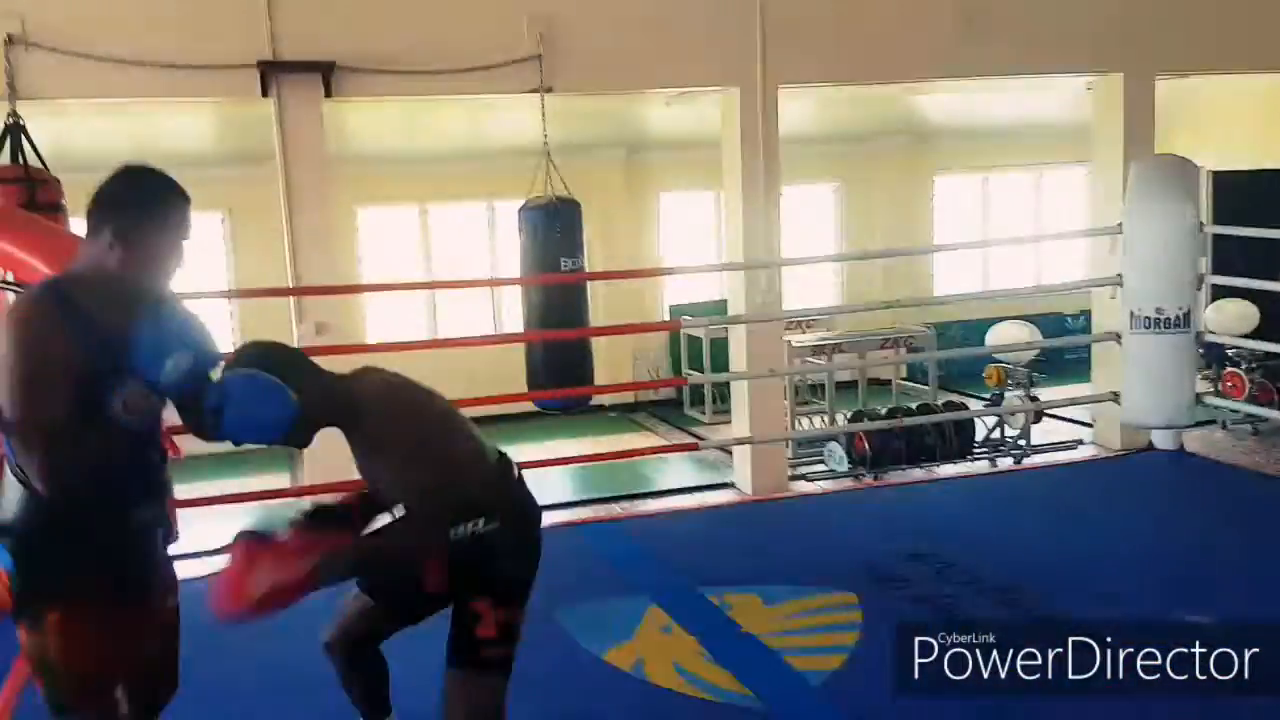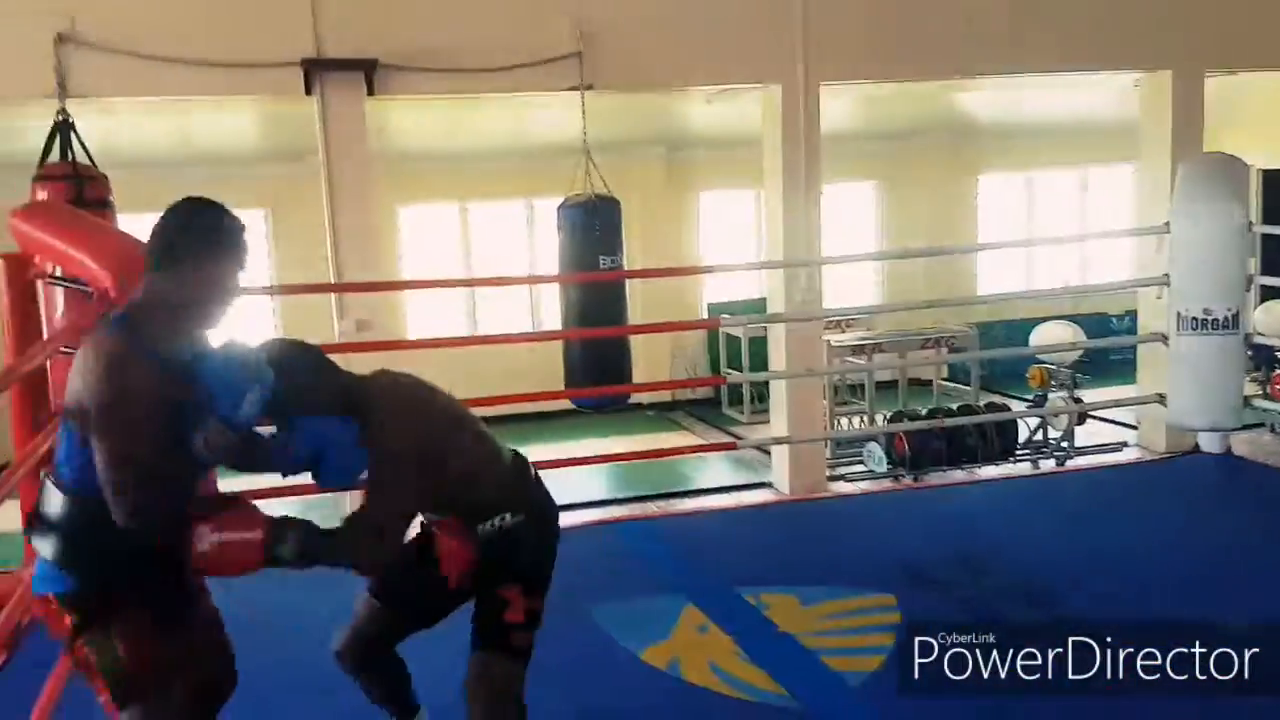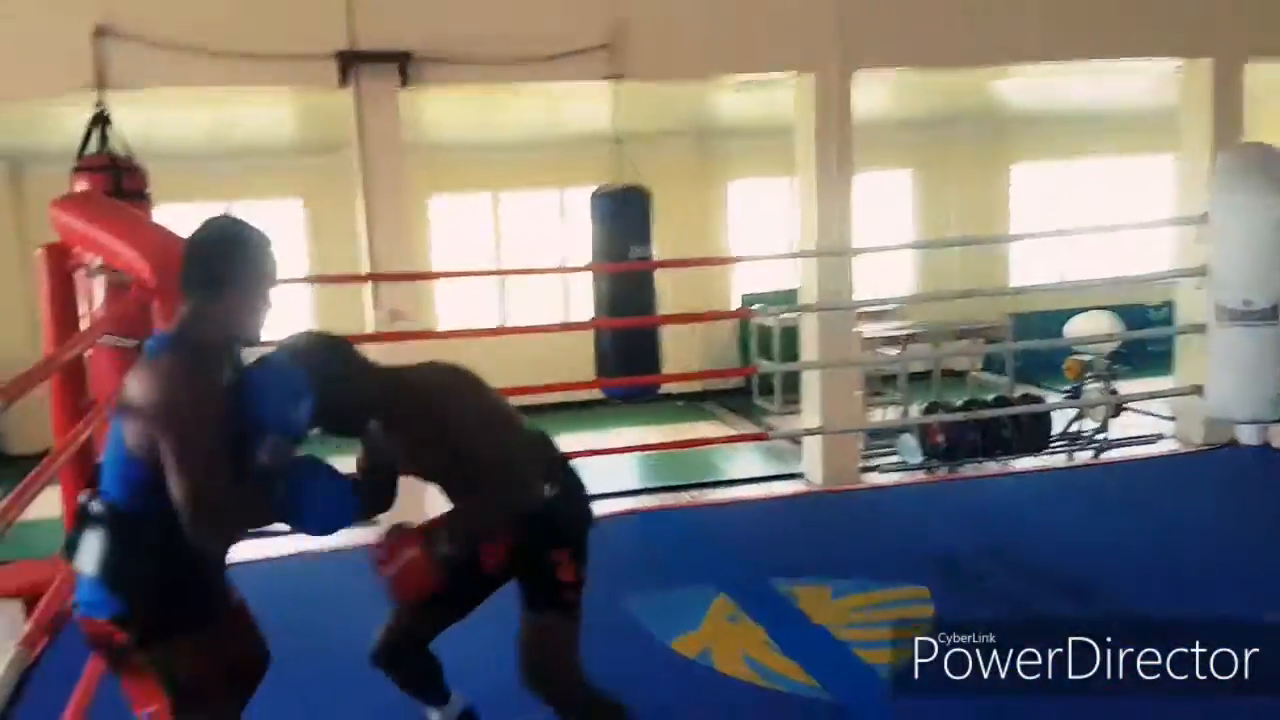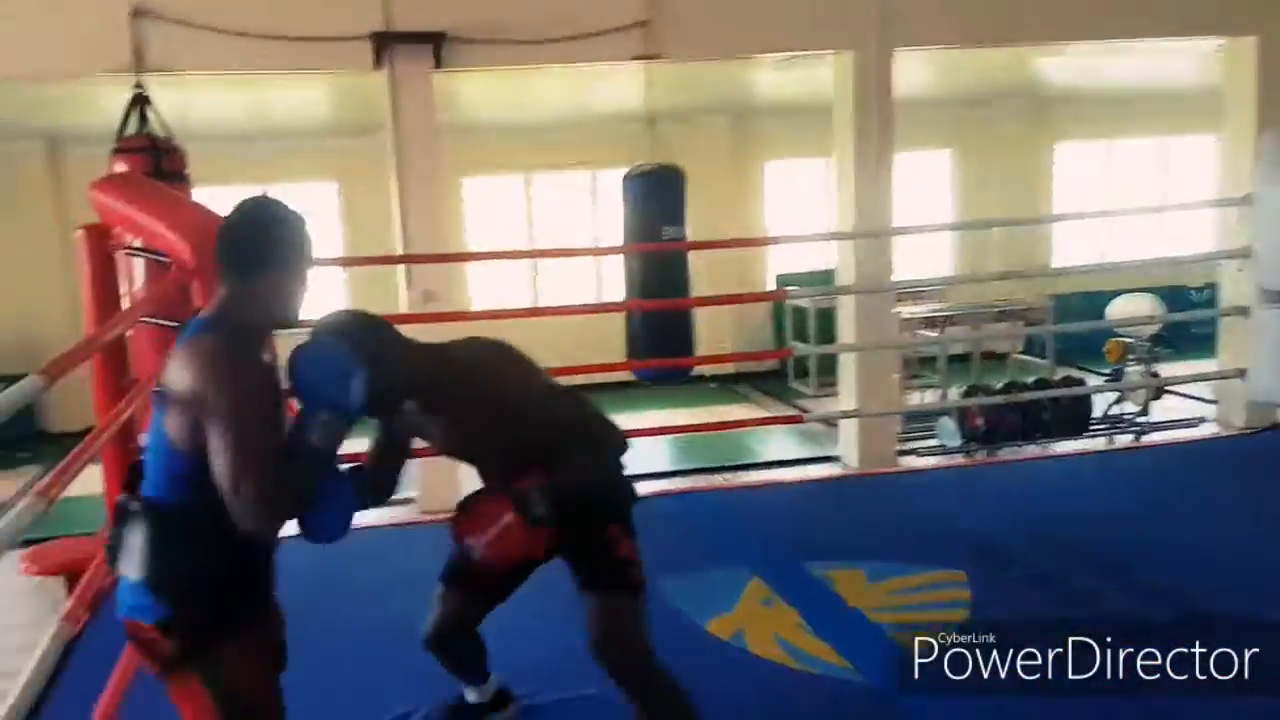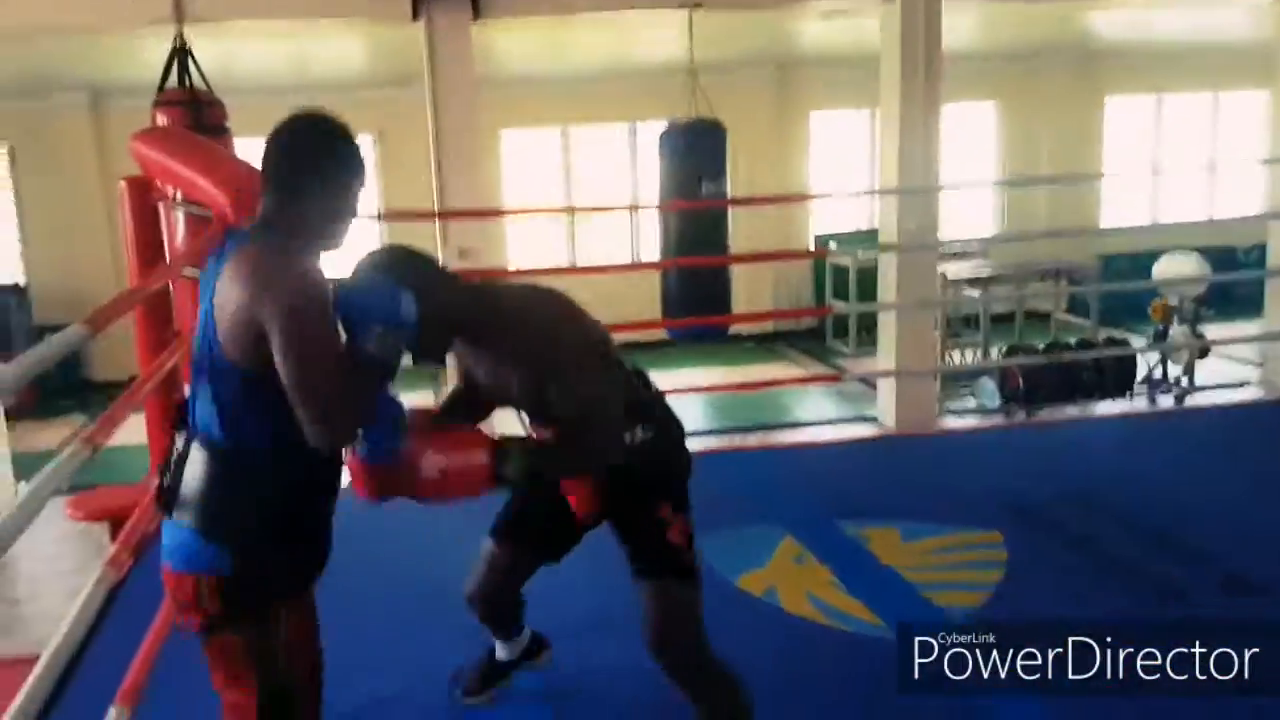
dt=0.1s
person 1, frame 1
left shoulder: (158, 316)
left elbow: (200, 412)
right elbow: (47, 471)
left wrist: (234, 400)
right wrist: (126, 411)
left hip: (135, 539)
right hip: (64, 545)
person 1, frame 2
left shoulder: (178, 339)
right shoulder: (118, 361)
left elbow: (202, 428)
right elbow: (138, 507)
left hip: (153, 560)
right hip: (92, 569)
person 1, frame 3
left shoulder: (205, 362)
right shoulder: (180, 382)
left elbow: (220, 473)
right elbow: (212, 525)
left hip: (170, 575)
right hip: (134, 590)
left knee: (245, 668)
person 1, frame 4
left shoulder: (232, 346)
right shoulder: (224, 365)
right elbow: (257, 509)
left hip: (212, 572)
right hip: (180, 591)
left knee: (262, 666)
person 1, frame 5
left shoulder: (244, 257)
right shoulder: (284, 276)
right elbow: (330, 426)
right wrist: (380, 353)
left hip: (216, 522)
right hip: (240, 549)
person 2, frame 1
left shoulder: (382, 414)
right shoulder: (353, 397)
left elbow: (427, 534)
right wrist: (327, 518)
left hip: (491, 537)
right hip: (441, 528)
right knee: (344, 642)
person 2, frame 2
left shoulder: (395, 416)
right shoulder: (372, 400)
left elbow: (379, 550)
left hip: (513, 533)
right hip: (457, 529)
right knee: (354, 649)
person 2, frame 3
left shoulder: (441, 395)
right shoulder: (374, 410)
left elbow: (521, 489)
left wrist: (448, 540)
left hip: (541, 513)
right hip: (473, 518)
left knee: (546, 673)
right knee: (391, 648)
person 2, frame 4
left shoulder: (489, 370)
right shoulder: (409, 400)
left elbow: (606, 442)
left wrist: (534, 503)
left hip: (587, 493)
right hip: (513, 500)
left knee: (622, 656)
right knee: (441, 632)
person 2, frame 5
left shoulder: (538, 324)
right shoulder: (474, 324)
left elbow: (604, 446)
right elbow: (463, 409)
left wrist: (505, 461)
left hip: (637, 456)
right hip: (565, 457)
left knee: (672, 645)
right knee: (485, 595)
right ankle: (515, 648)
